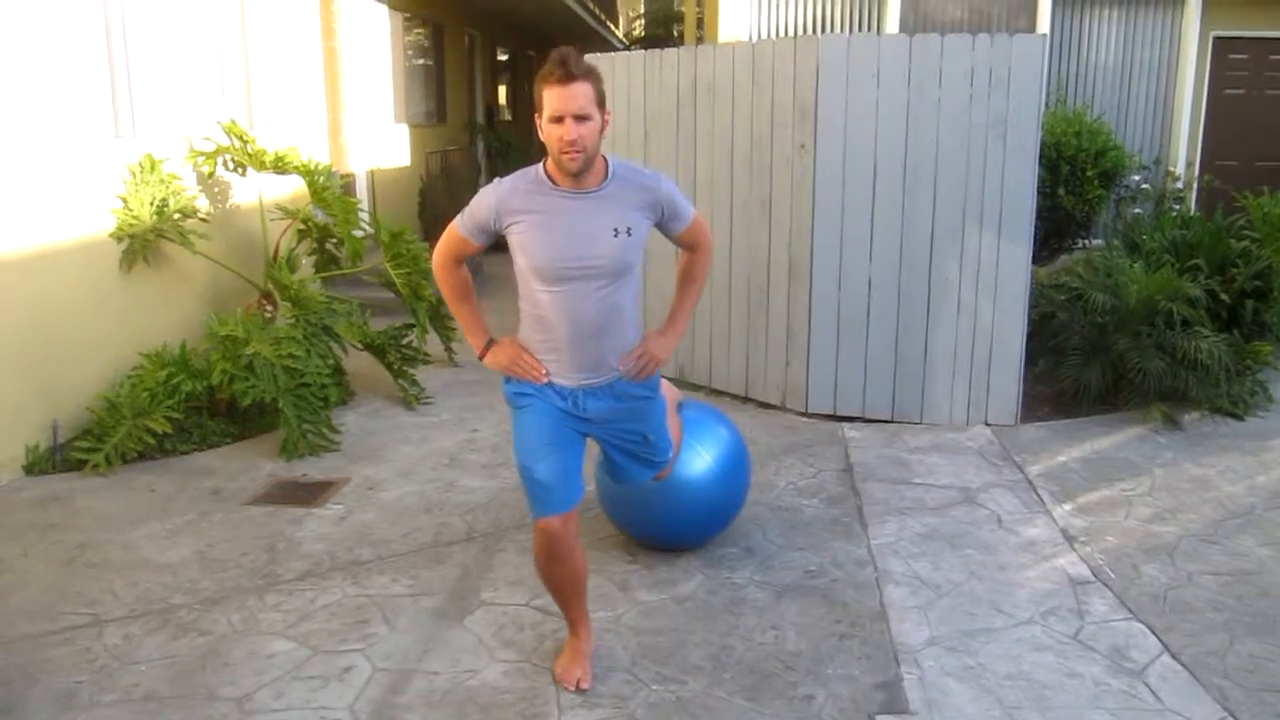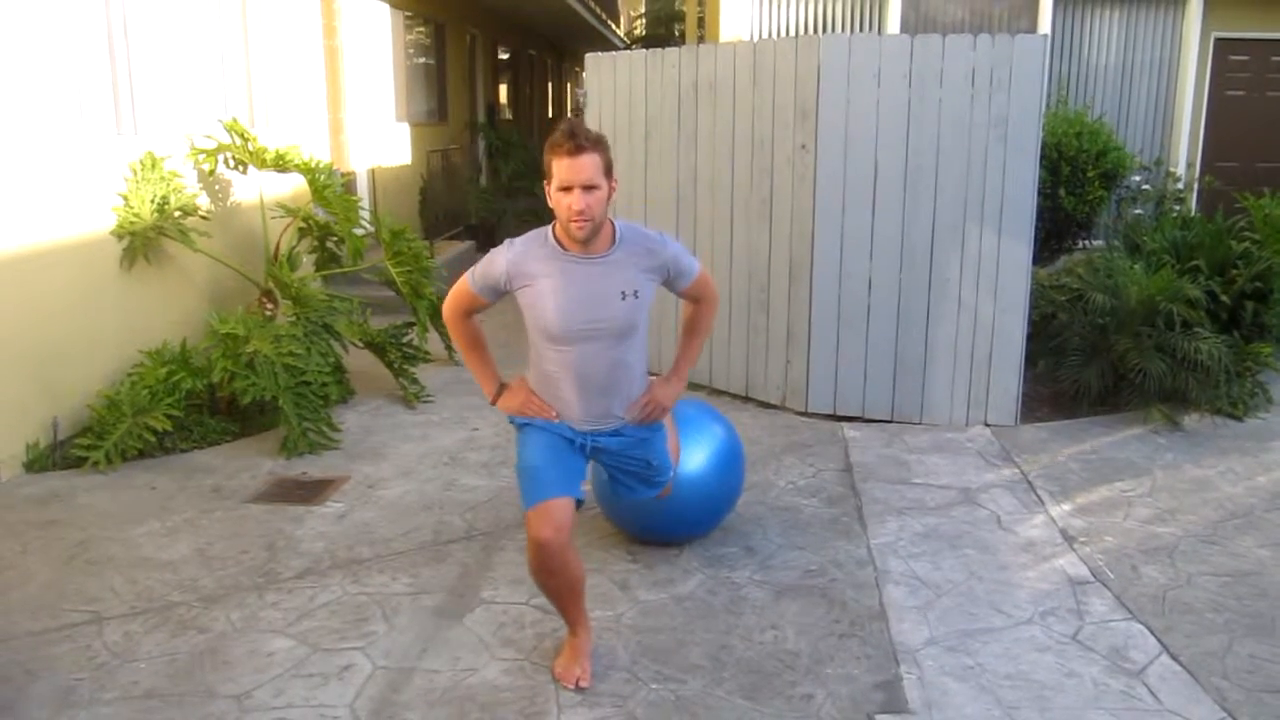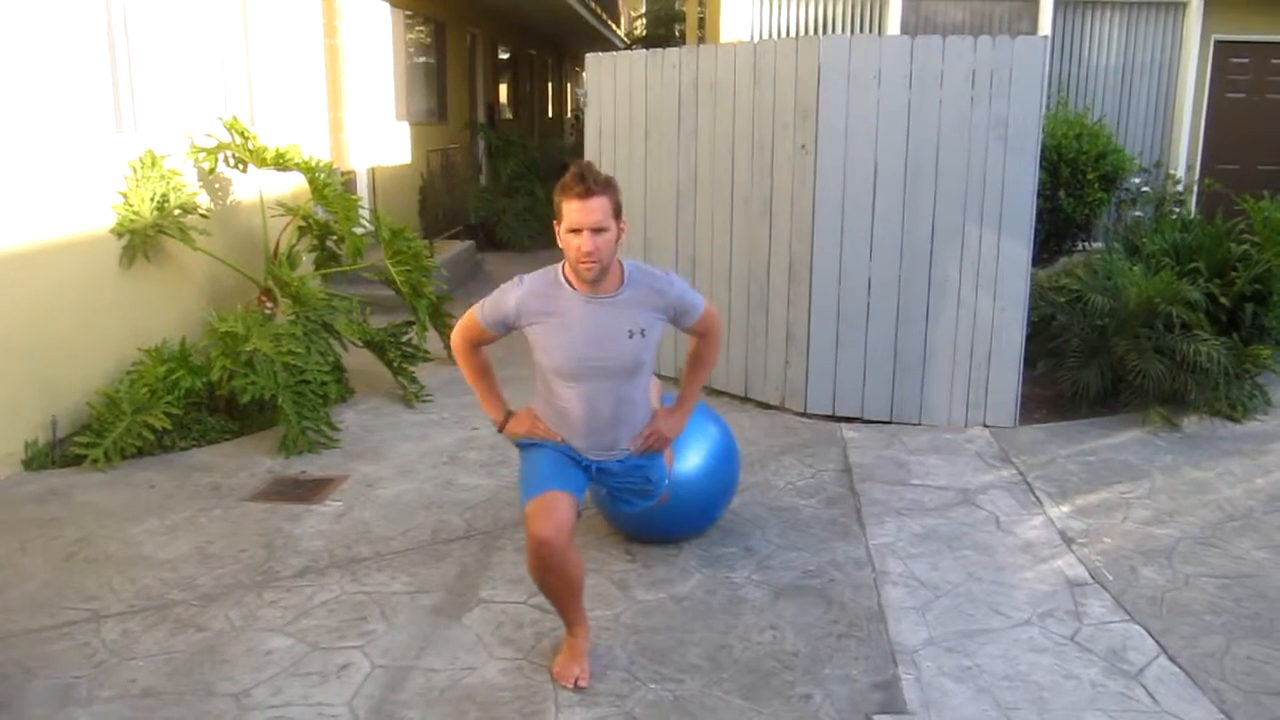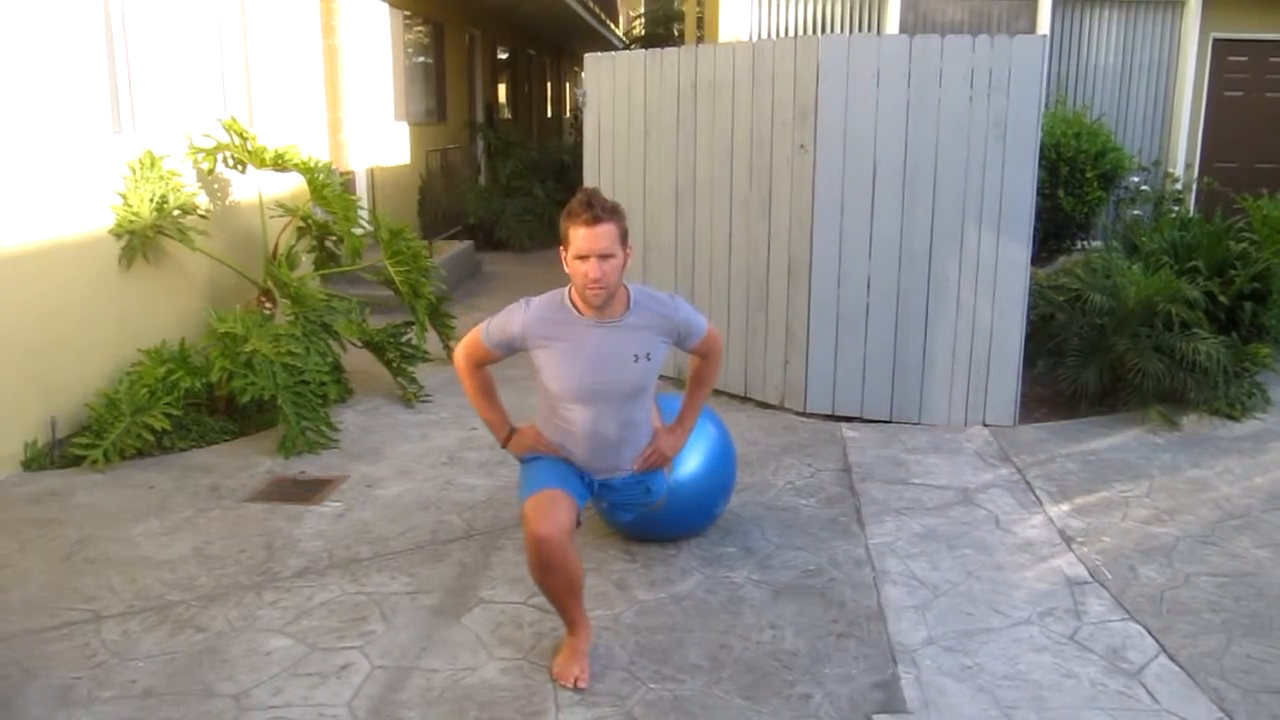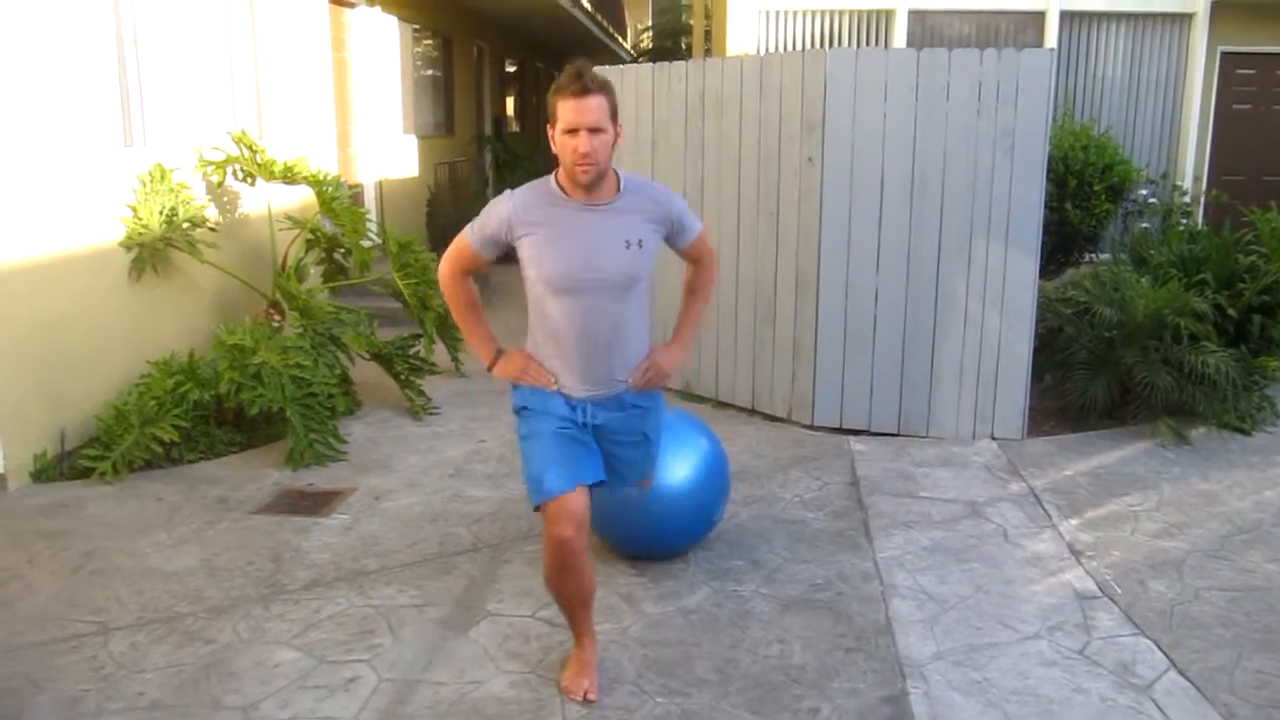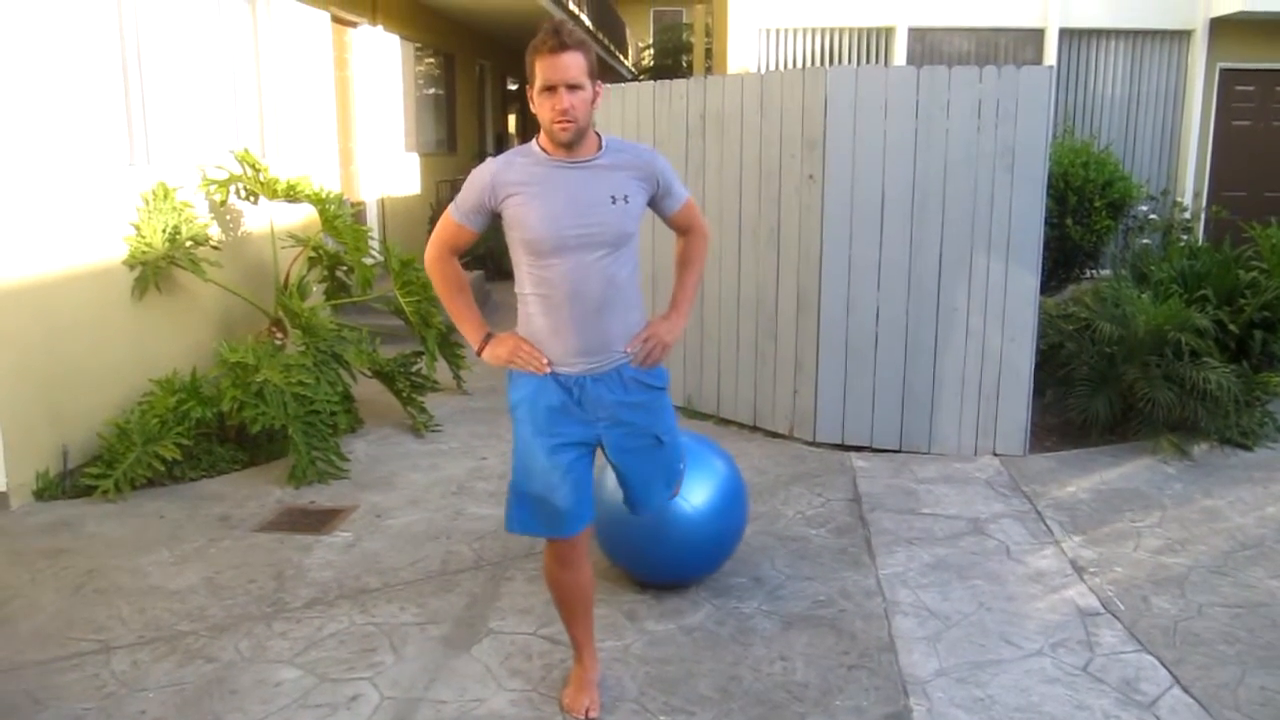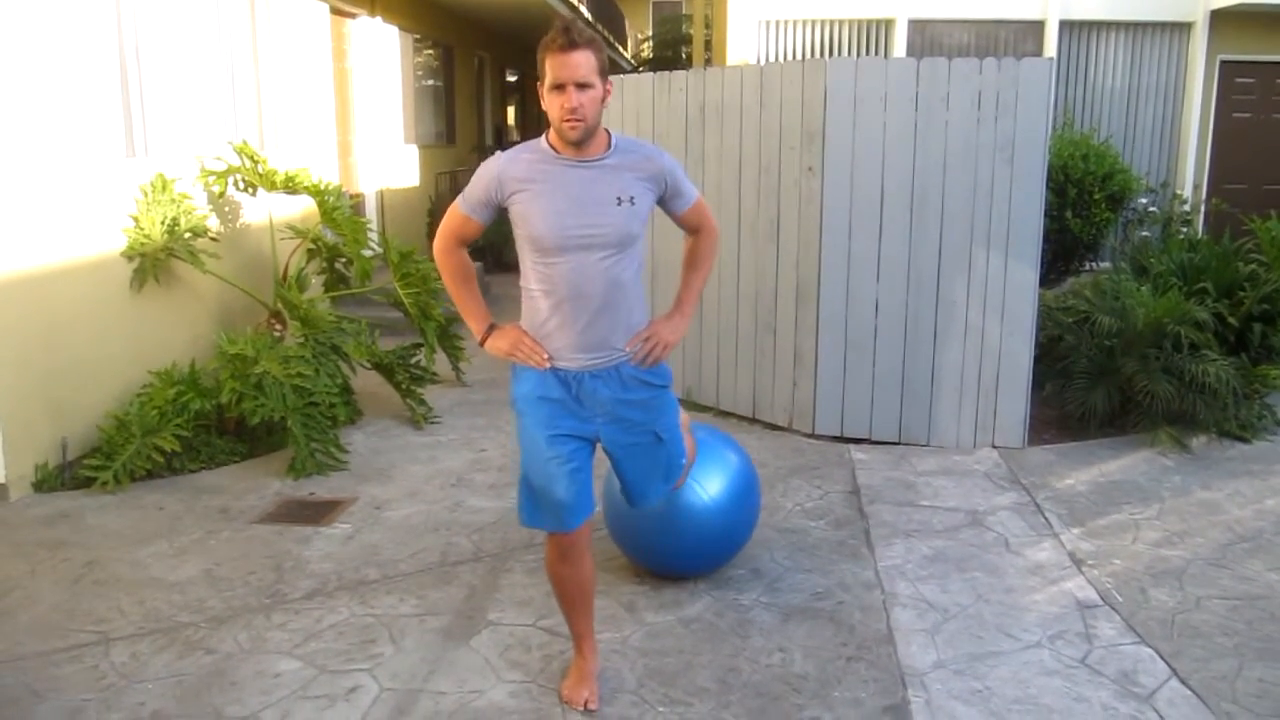
dt=0.7s
person 1, frame 1
left shoulder: (648, 190)
right shoulder: (505, 199)
left elbow: (699, 246)
right elbow: (446, 260)
left wrist: (672, 332)
right wrist: (485, 344)
left hip: (624, 381)
right hip: (542, 389)
left knee: (655, 472)
right knee: (554, 526)
left ankle: (664, 397)
right ankle: (579, 634)
person 1, frame 2
left shoulder: (655, 251)
right shoulder: (515, 260)
left elbow: (704, 298)
right elbow: (455, 311)
left wrist: (676, 380)
right wrist: (496, 389)
left hip: (629, 418)
right hip: (550, 422)
left knee: (658, 491)
right knee: (547, 535)
left ankle: (663, 417)
right ankle: (578, 632)
person 1, frame 3
left shoulder: (661, 290)
right shoulder: (525, 296)
left elbow: (710, 331)
right elbow: (463, 340)
left wrist: (678, 412)
right wrist: (503, 416)
left hip: (632, 445)
right hip: (555, 444)
left knee: (651, 501)
right knee: (546, 536)
right ankle: (576, 632)
person 1, frame 4
left shoulder: (666, 314)
right shoulder: (531, 319)
left elbow: (711, 351)
right elbow: (466, 358)
left wrist: (680, 430)
right wrist: (507, 434)
left hip: (634, 463)
right hip: (557, 458)
left knee: (648, 511)
right knee: (545, 535)
right ankle: (577, 631)
person 1, frame 5
left shoulder: (657, 204)
right shoulder: (516, 209)
left elbow: (704, 261)
right elbow: (452, 272)
left wrist: (679, 345)
right wrist: (493, 356)
left hip: (630, 393)
right hip: (549, 398)
left knee: (637, 485)
right knee: (566, 529)
left ankle: (610, 464)
right ankle: (583, 646)
person 1, frame 6
left shoulder: (640, 165)
right shoulder: (499, 177)
left elbow: (693, 230)
right elbow: (439, 254)
left wrist: (677, 315)
right wrist: (483, 339)
left hip: (631, 374)
right hip: (546, 385)
left knee: (662, 494)
right knee: (565, 535)
left ankle: (657, 432)
right ankle: (585, 662)
person 1, frame 7
left shoulder: (650, 166)
right shoulder: (506, 172)
left elbow: (703, 231)
right elbow: (447, 244)
left wrist: (680, 316)
right wrist: (486, 330)
left hip: (632, 369)
right hip: (547, 380)
left knee: (667, 483)
right knee: (566, 531)
left ankle: (674, 422)
right ankle: (585, 654)
